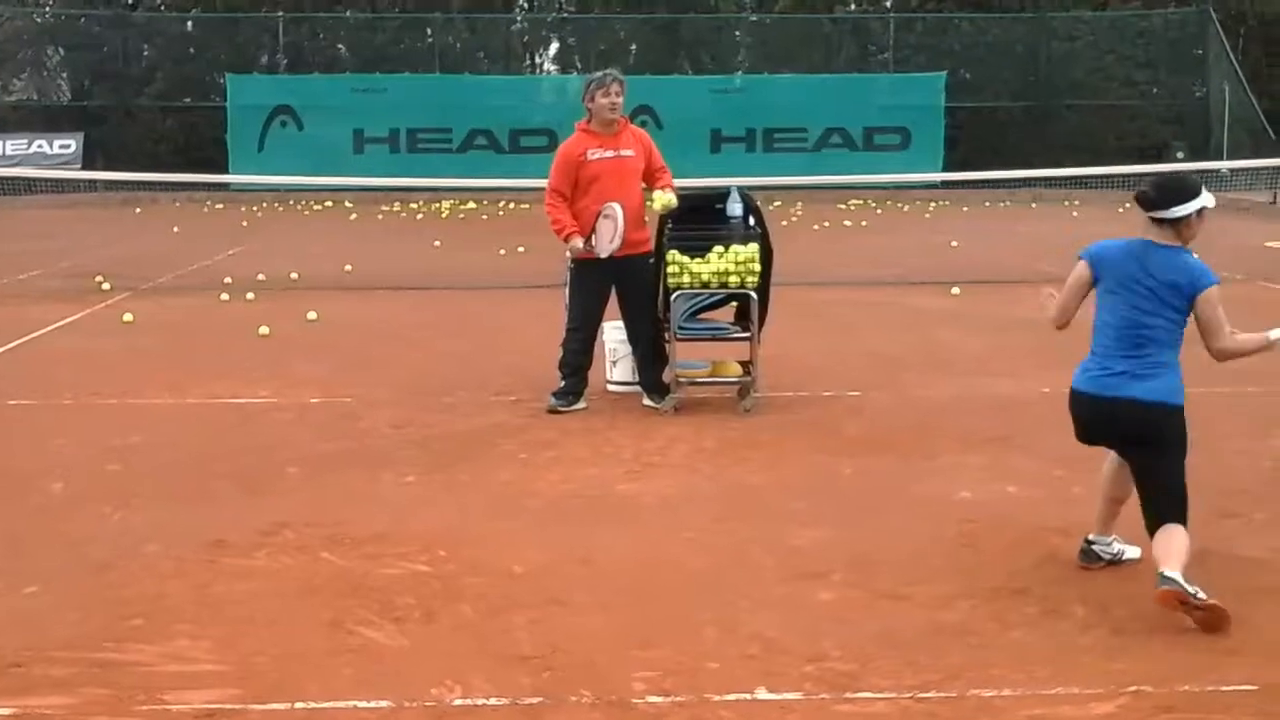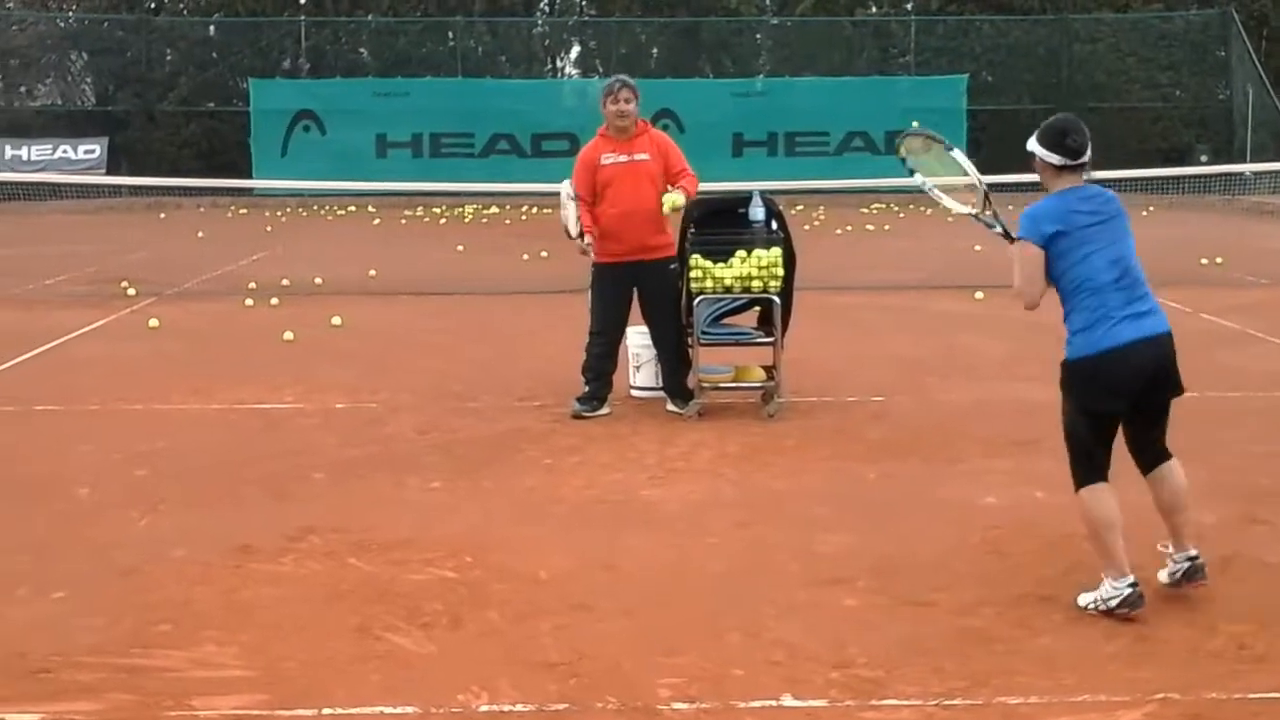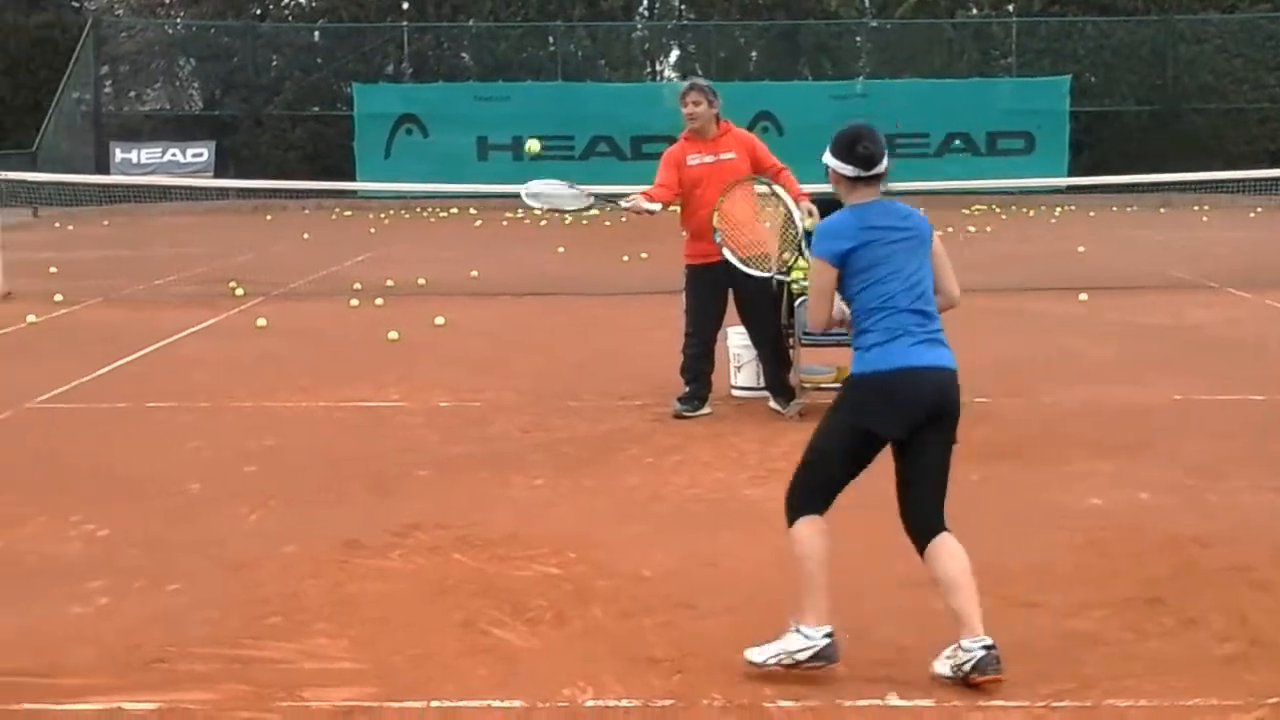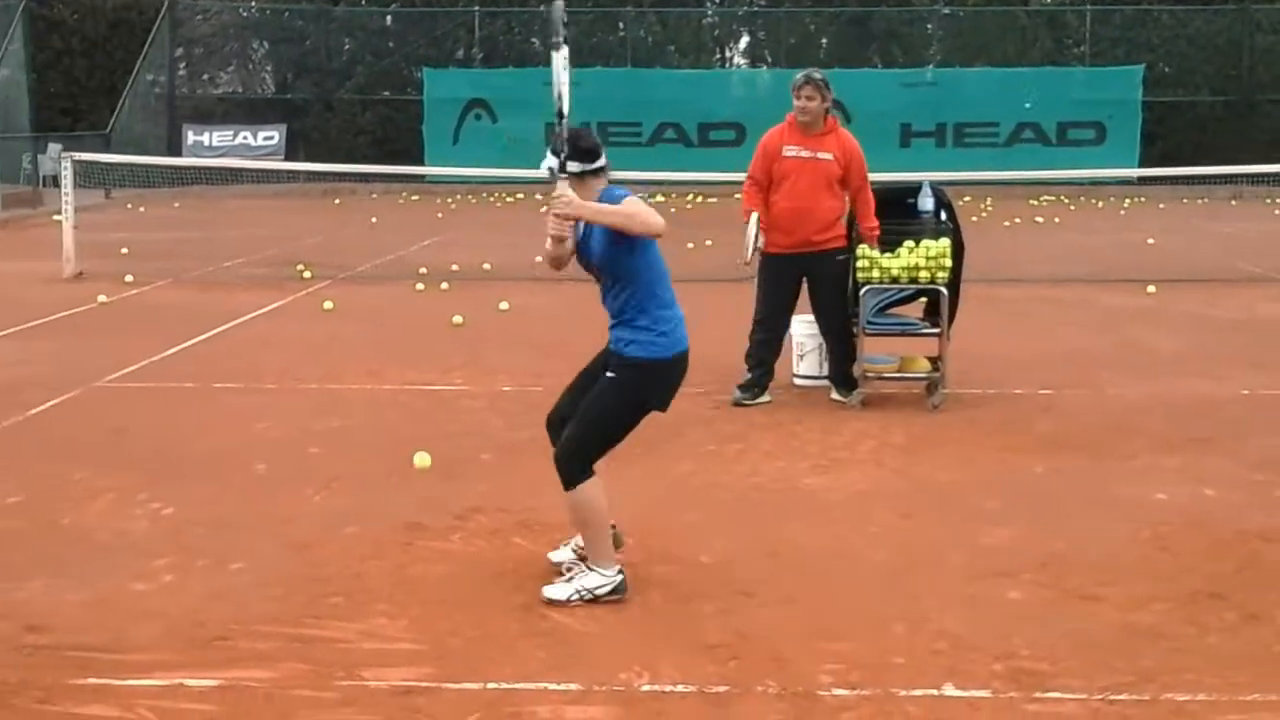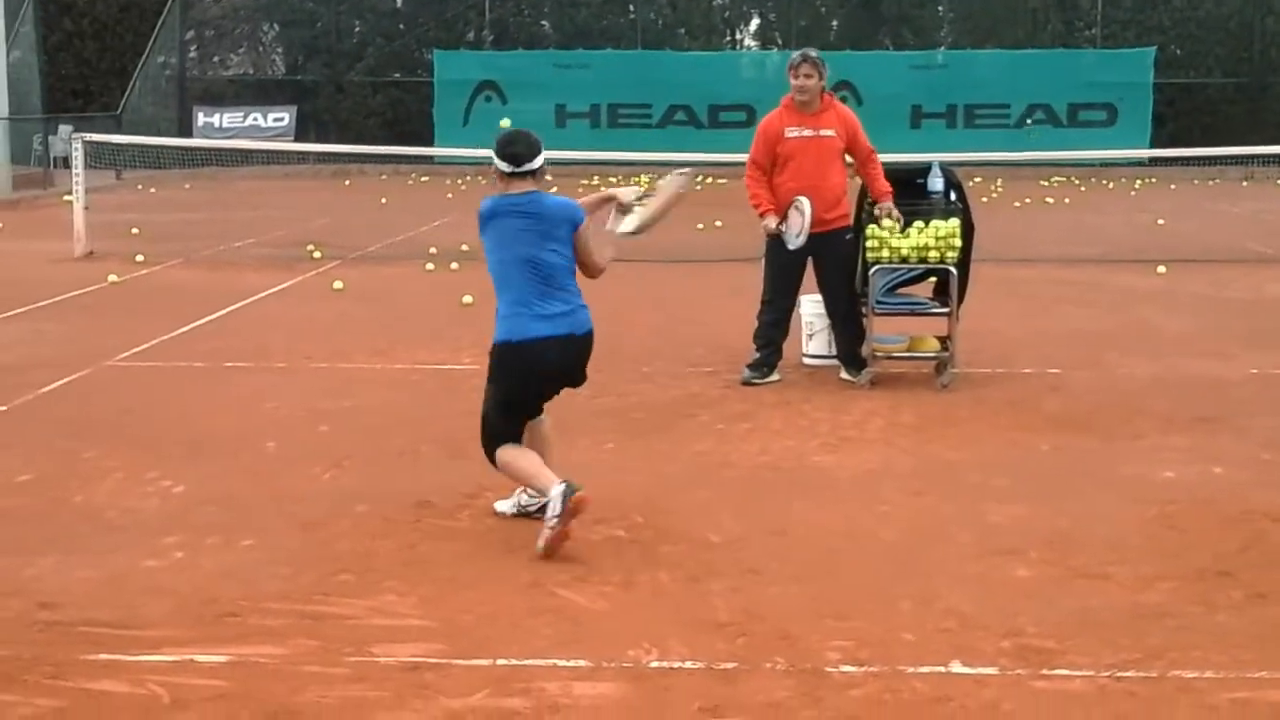
dt=0.7s
person 1, frame 1
left shoulder: (1104, 253)
right shoulder: (1195, 273)
left elbow: (1059, 318)
right elbow: (1221, 348)
left wrist: (1056, 300)
left hip: (1089, 399)
right hip: (1147, 407)
left knee: (1128, 451)
right knee: (1167, 519)
left ankle: (1099, 541)
right ankle: (1174, 578)
person 1, frame 2
left shoulder: (1037, 219)
right shoulder: (1111, 203)
left elbow: (1030, 298)
left wrist: (1022, 256)
left hip: (1096, 356)
right hip: (1154, 342)
left knee: (1090, 470)
right knee: (1152, 451)
left ankle: (1120, 585)
right ankle: (1185, 557)
person 1, frame 3
left shoulder: (833, 231)
right shoulder: (917, 223)
left elbow: (819, 320)
right elbow: (949, 296)
left hip: (881, 383)
right hip: (938, 381)
left knee: (806, 501)
right knee: (927, 525)
left ankle: (813, 633)
right ankle: (976, 646)
person 1, frame 4
left shoulder: (619, 203)
right shoulder: (580, 213)
left elbow: (655, 226)
right elbow: (558, 260)
left wrist: (585, 210)
right wrist: (557, 234)
left hip: (652, 357)
right hip: (627, 348)
left knee: (572, 456)
right knee: (561, 425)
left ankle: (604, 573)
right ankle: (594, 539)
person 1, frame 5
left shoulder: (487, 212)
right shoulder: (571, 211)
right elbow: (595, 268)
left wrist: (589, 202)
right wrist: (593, 205)
left hip: (519, 344)
right hip: (573, 338)
left knee: (500, 444)
right knee: (528, 406)
left ankle: (559, 492)
right ankle: (534, 496)
person 2, frame 1
left shoulder: (639, 138)
right shoulder: (572, 147)
left elbow: (659, 173)
right elbow: (556, 198)
left wrist: (665, 191)
right wrist: (571, 235)
left hip: (637, 251)
right hip: (590, 254)
left knee: (646, 325)
right knee: (581, 326)
left ankle: (654, 388)
right ankle: (571, 391)
person 2, frame 2
left shoulder: (659, 141)
right shoulder: (591, 152)
left elbow: (685, 176)
right elbow: (580, 200)
left wrist: (680, 193)
right wrist: (585, 232)
left hip: (658, 255)
right hip: (609, 258)
left knee: (669, 329)
right knee: (604, 332)
left ankle: (678, 393)
right ankle: (595, 395)
person 2, frame 3
left shoulder: (743, 141)
right shoulder: (676, 153)
left elbow: (776, 172)
right elbow: (663, 189)
left wrist: (800, 199)
right wrist: (644, 199)
right hip: (702, 258)
left knee: (764, 326)
right knee: (699, 332)
left ankle: (782, 393)
right ankle: (695, 394)
person 2, frame 4
left shoulder: (845, 143)
right shoulder: (774, 139)
left elbow: (860, 192)
right elbow: (754, 186)
left wrist: (870, 236)
right wrist: (756, 226)
left hip: (828, 249)
right hip: (778, 249)
left knee: (836, 321)
right knee: (768, 320)
left ankle: (844, 383)
right ankle: (756, 383)
person 2, frame 5
left shoulder: (843, 117)
right shoulder: (773, 123)
left elbow: (867, 159)
right elbow: (756, 171)
left wrist: (883, 196)
right wrist: (766, 211)
left hip: (834, 227)
left knee: (842, 300)
right knee: (776, 301)
left ankle: (852, 362)
right ankle: (764, 363)
